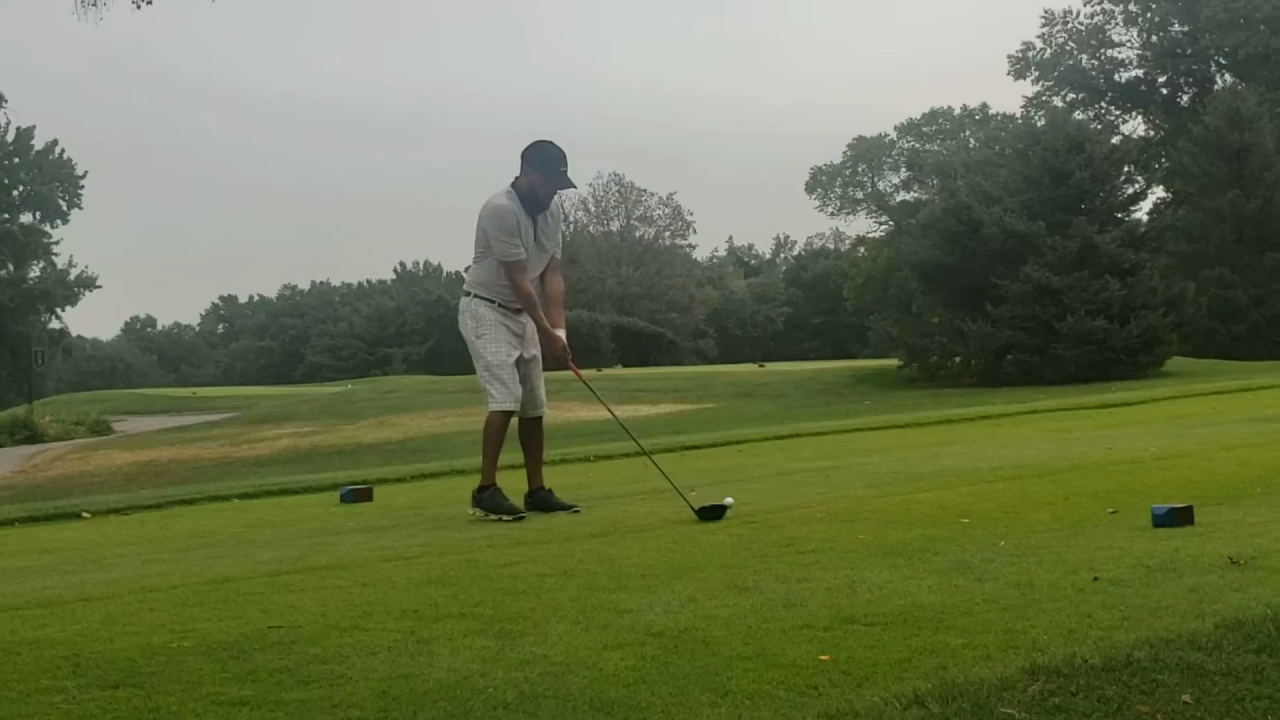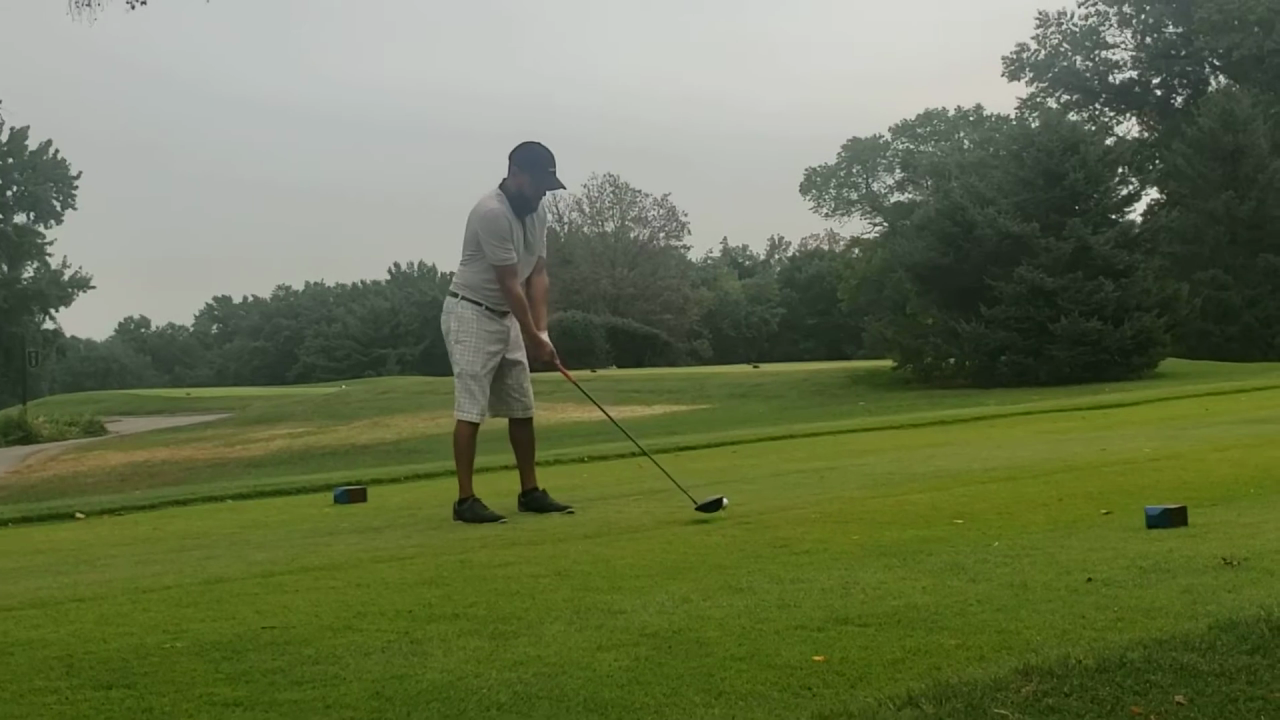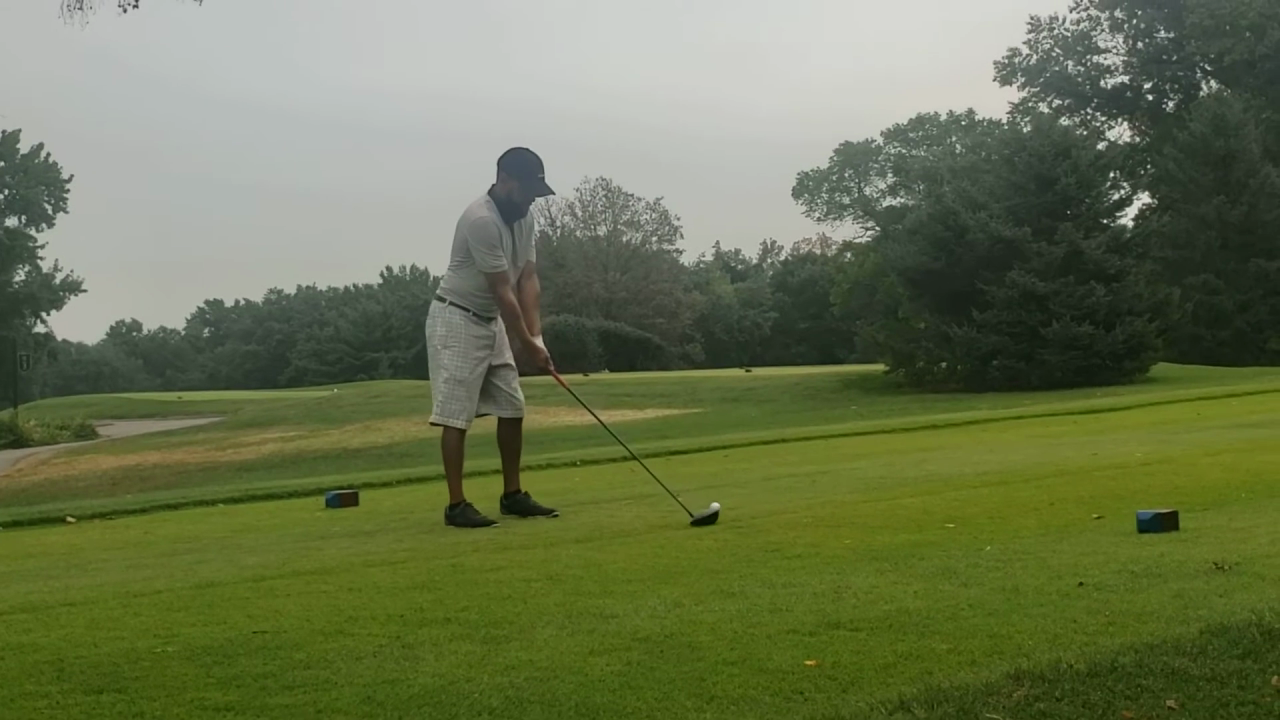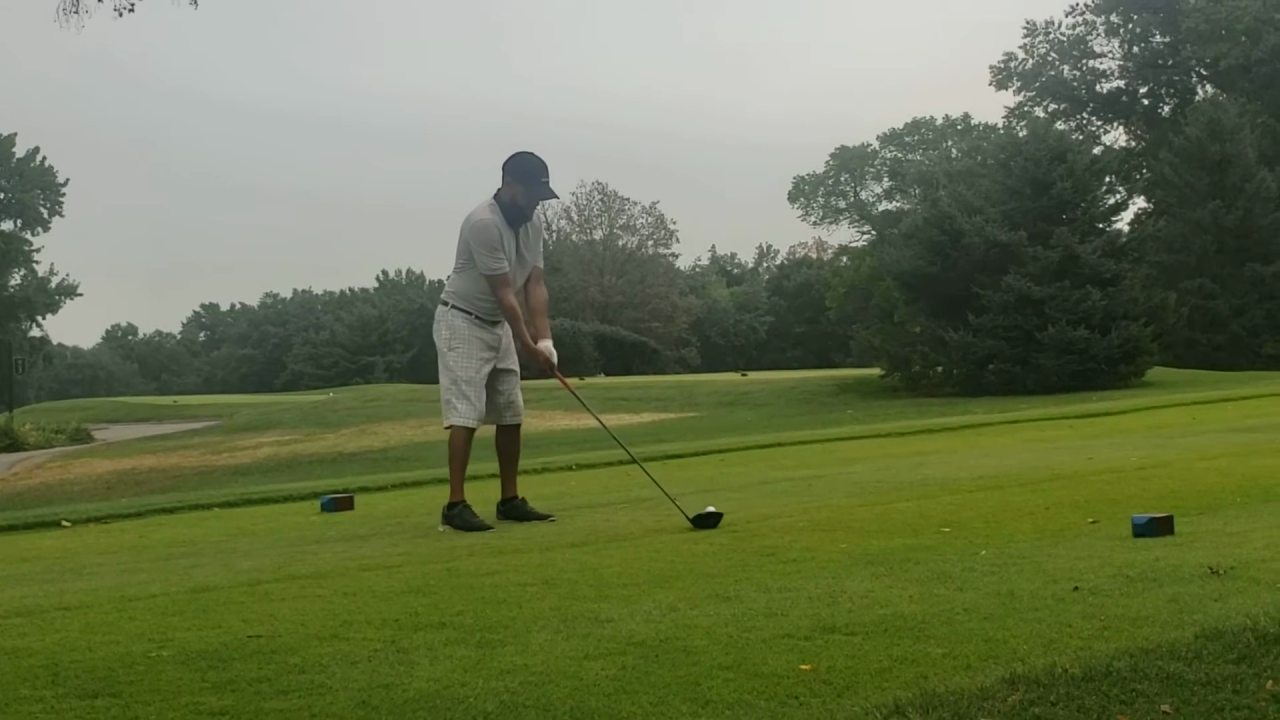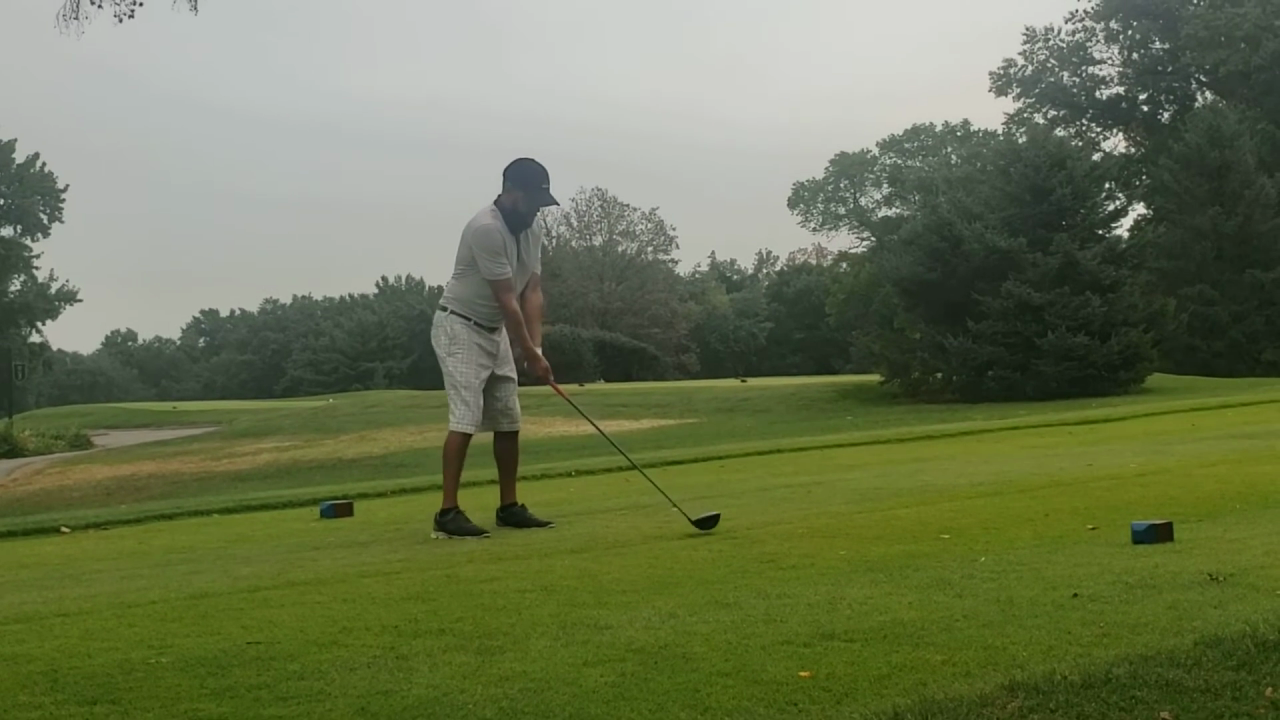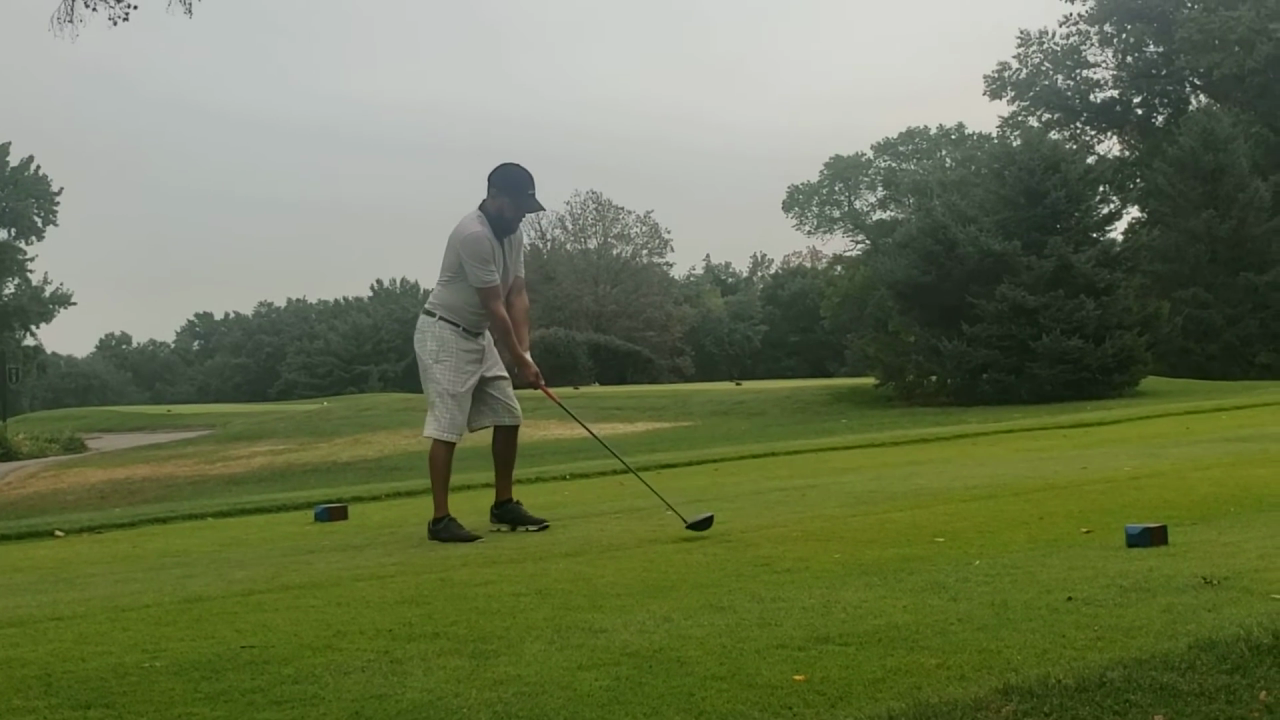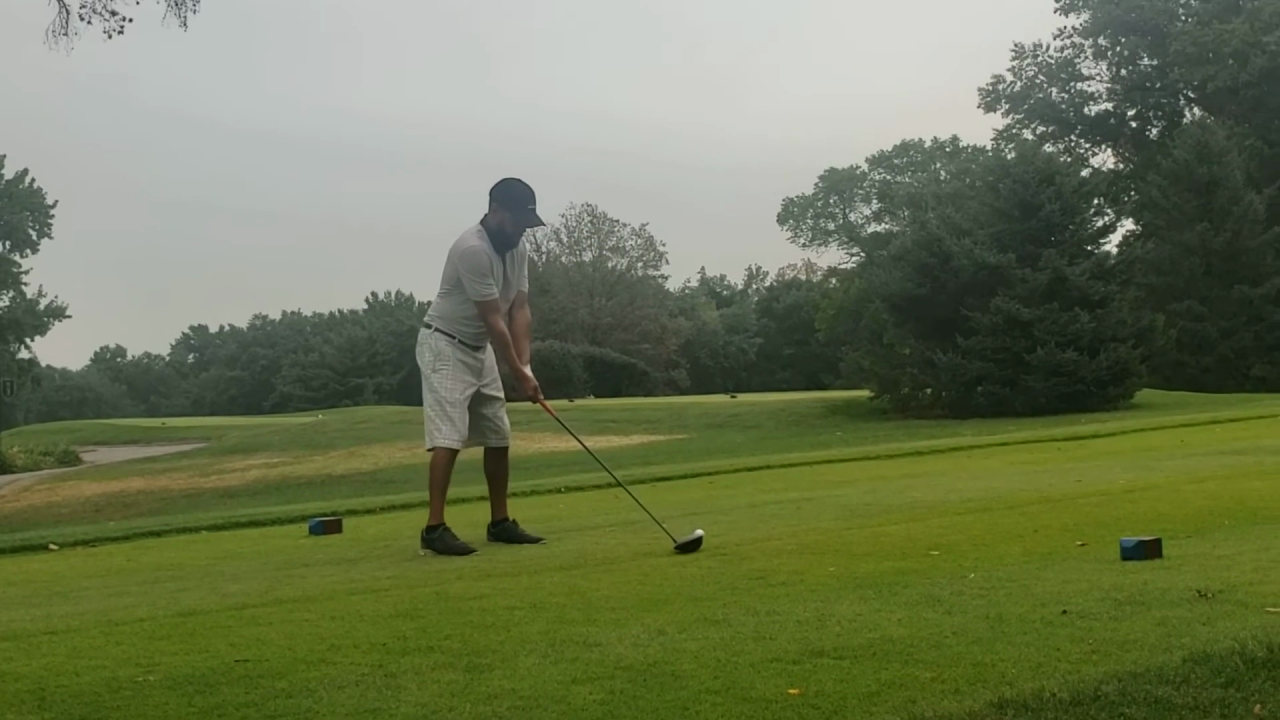
dt=0.3s
person 1, frame 1
left shoulder: (551, 213)
right shoulder: (501, 210)
left elbow: (552, 275)
right elbow: (518, 280)
left wrist: (558, 329)
right wrist: (546, 334)
left hip: (521, 315)
right hip: (485, 311)
left knee: (533, 406)
right knee: (506, 398)
left ankle: (536, 491)
right ankle: (486, 489)
person 1, frame 2
left shoulder: (536, 212)
right shoulder: (491, 213)
left elbow: (537, 275)
right elbow: (510, 284)
left wrist: (542, 331)
right wrist: (534, 339)
left hip: (505, 317)
right hip: (470, 314)
left knee: (521, 407)
right knee: (472, 407)
left ankle: (530, 491)
right ankle: (465, 500)
person 1, frame 3
left shoulder: (524, 218)
right shoulder: (481, 220)
left elbow: (527, 279)
right elbow: (502, 291)
left wrist: (536, 336)
right wrist: (528, 345)
left hip: (491, 322)
right hip: (457, 320)
left knee: (512, 408)
right knee: (456, 413)
left ankle: (512, 495)
right ankle: (456, 504)
person 1, frame 4
left shoulder: (532, 223)
right shoulder: (483, 223)
left elbow: (535, 284)
right elbow: (503, 293)
left wrist: (545, 339)
right wrist: (528, 346)
left hip: (497, 326)
right hip: (462, 322)
left knee: (510, 414)
right knee: (468, 413)
left ankle: (509, 500)
right ankle: (456, 505)
person 1, frame 5
left shoulder: (531, 230)
right shoulder: (486, 228)
left elbow: (532, 292)
right elbow: (506, 299)
left wrist: (536, 347)
right wrist: (531, 354)
left hip: (494, 332)
right hip: (459, 328)
left knee: (508, 421)
right knee: (466, 419)
left ankle: (509, 507)
right ankle: (447, 511)
person 1, frame 6
left shoulder: (512, 233)
right shoulder: (473, 235)
left elbow: (516, 295)
right elbow: (494, 306)
left wrist: (525, 352)
right wrist: (520, 360)
left hip: (478, 336)
right hip: (445, 334)
left knee: (508, 416)
right knee: (447, 426)
left ankle: (504, 504)
right ankle: (440, 519)
person 1, frame 7
left shoulder: (518, 249)
right shoulder: (472, 249)
left elbow: (520, 310)
right elbow: (494, 319)
left wrist: (526, 366)
right wrist: (519, 375)
left hip: (479, 349)
right hip: (445, 346)
left knee: (497, 436)
right knee: (450, 436)
left ankle: (500, 522)
right ankle: (434, 528)
